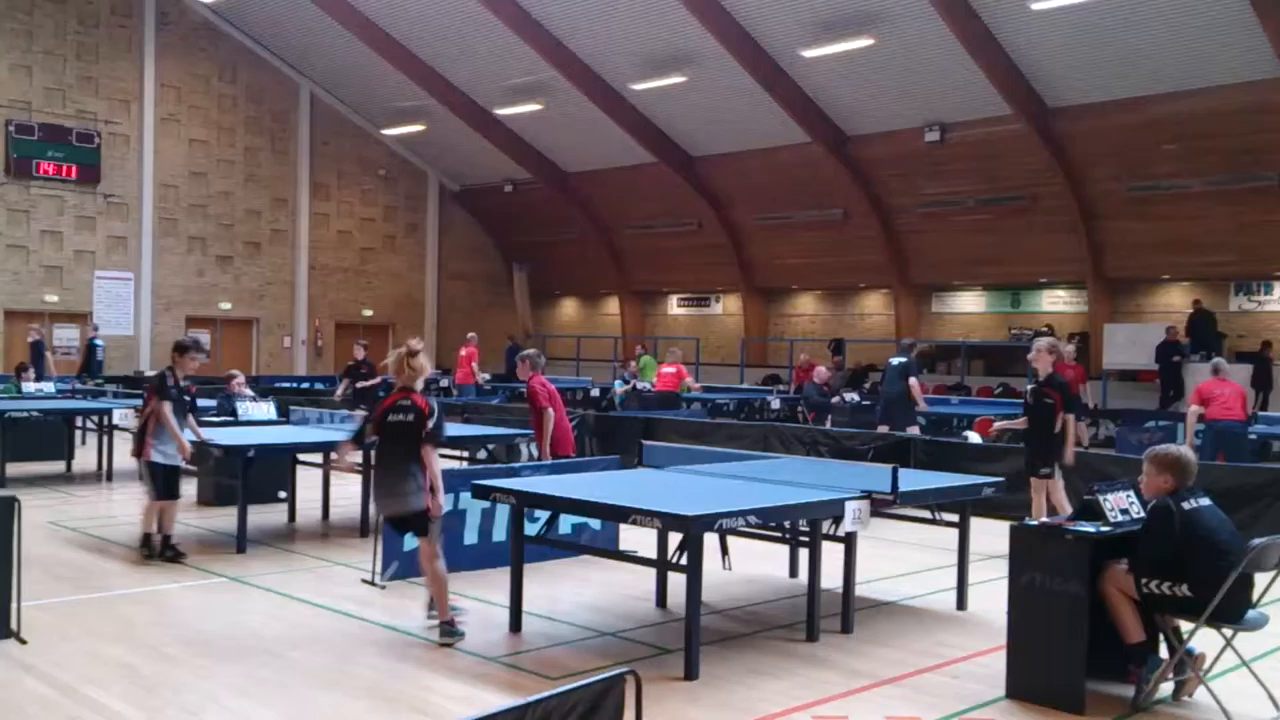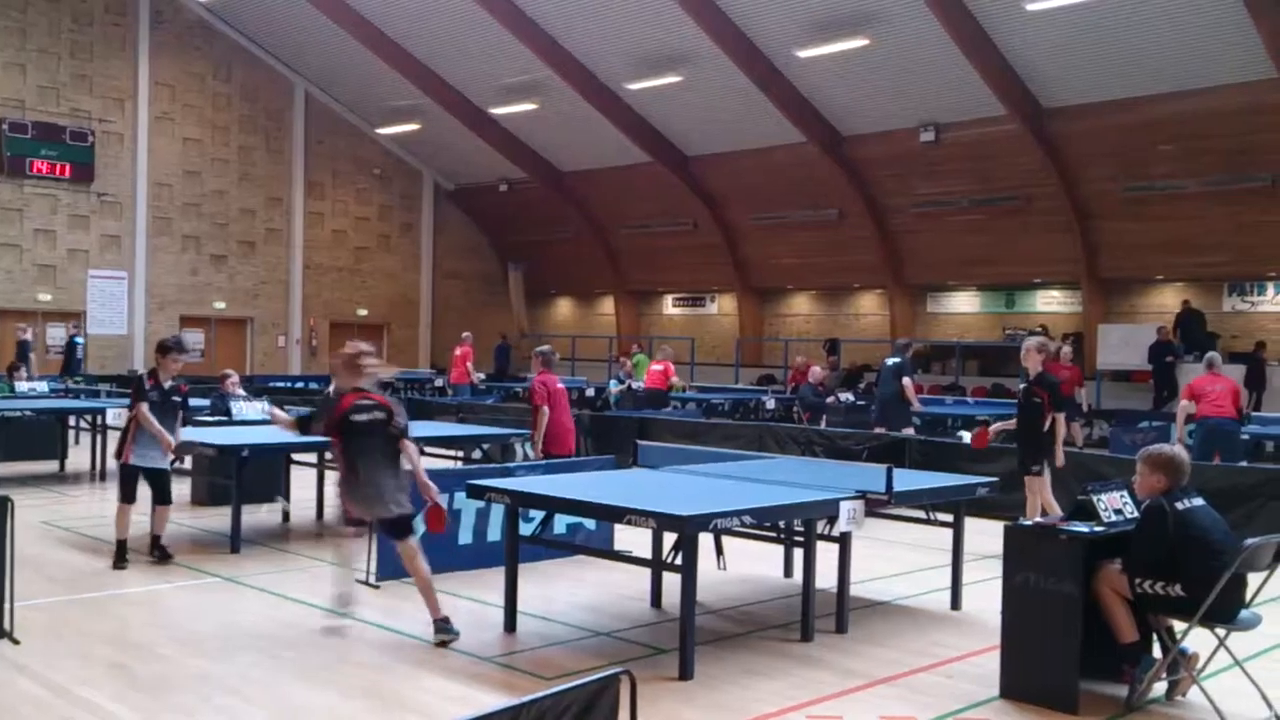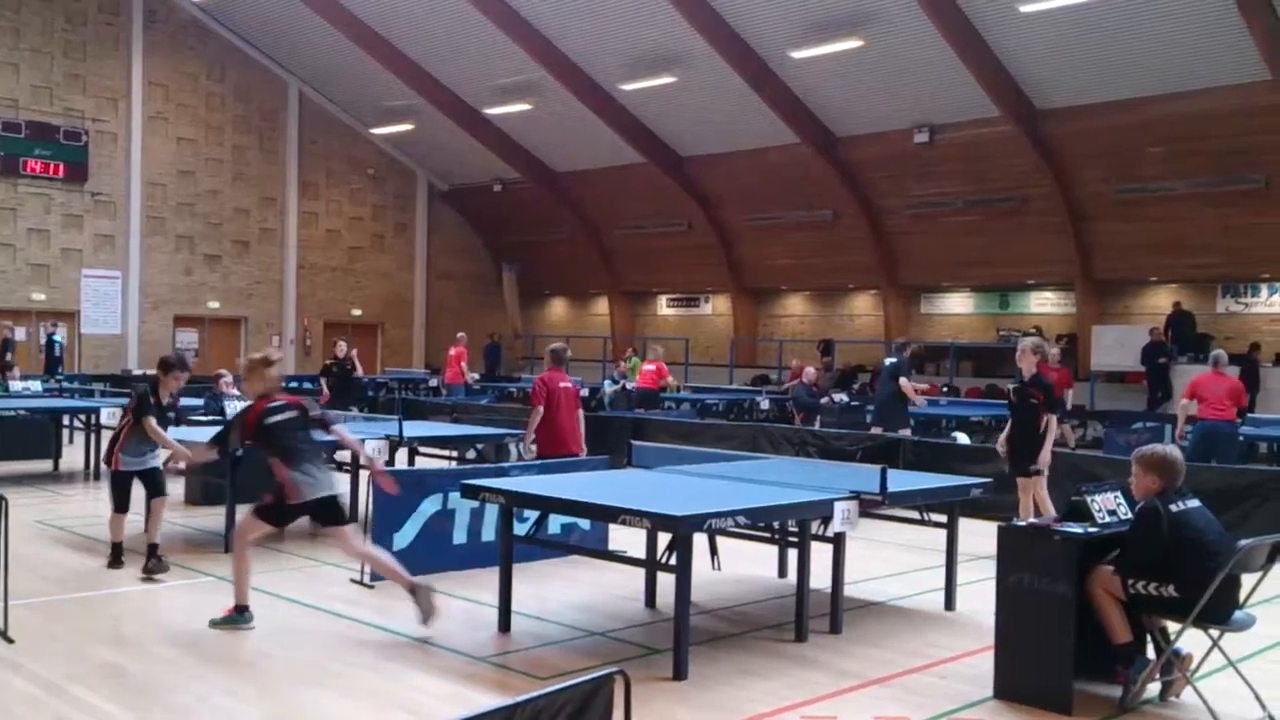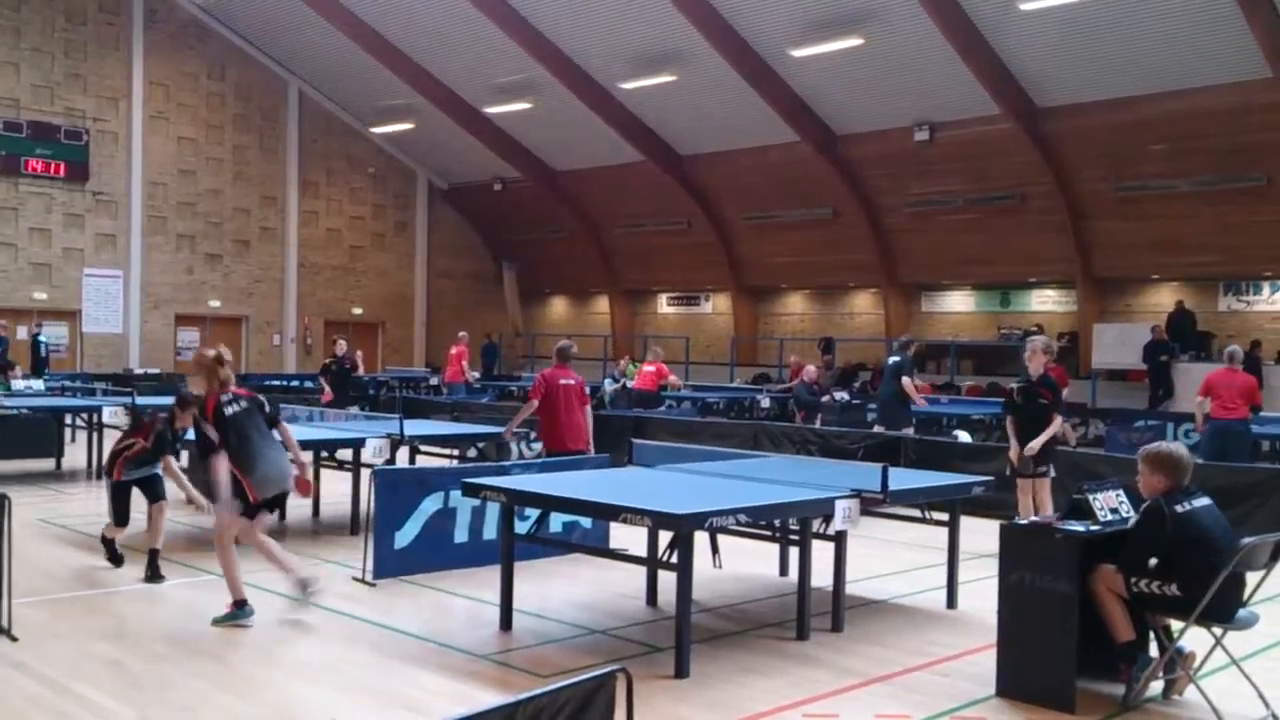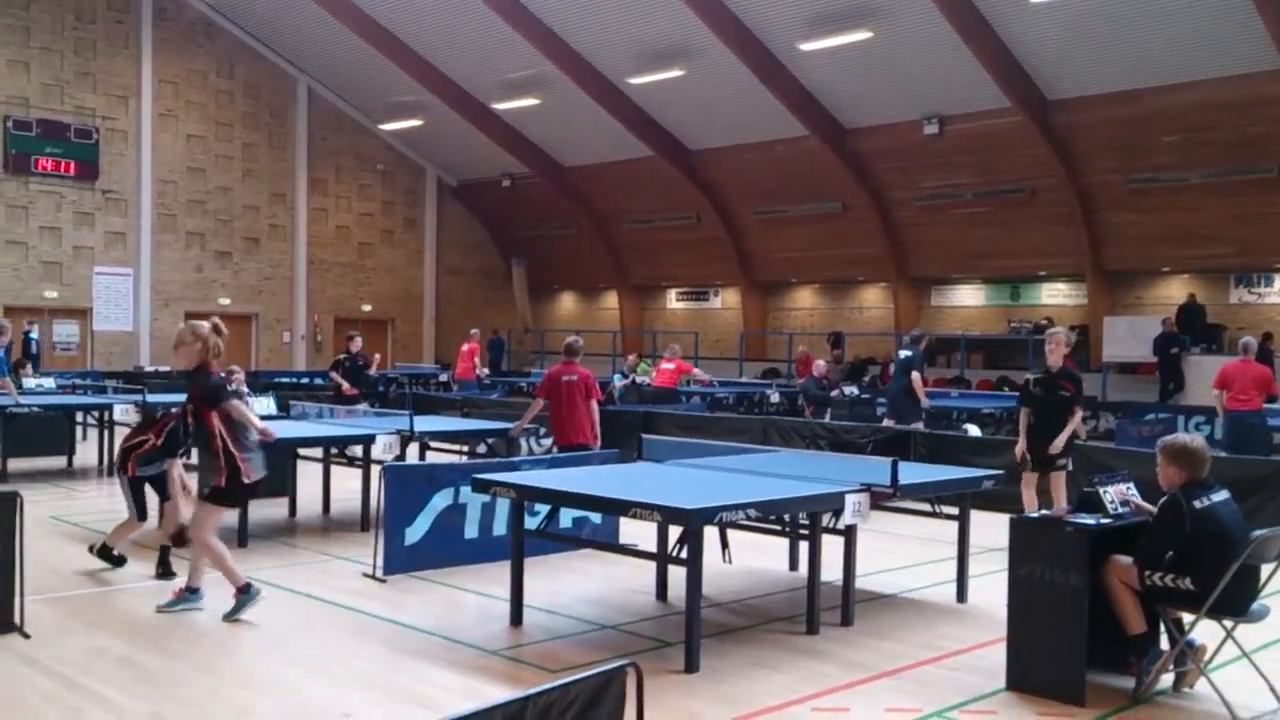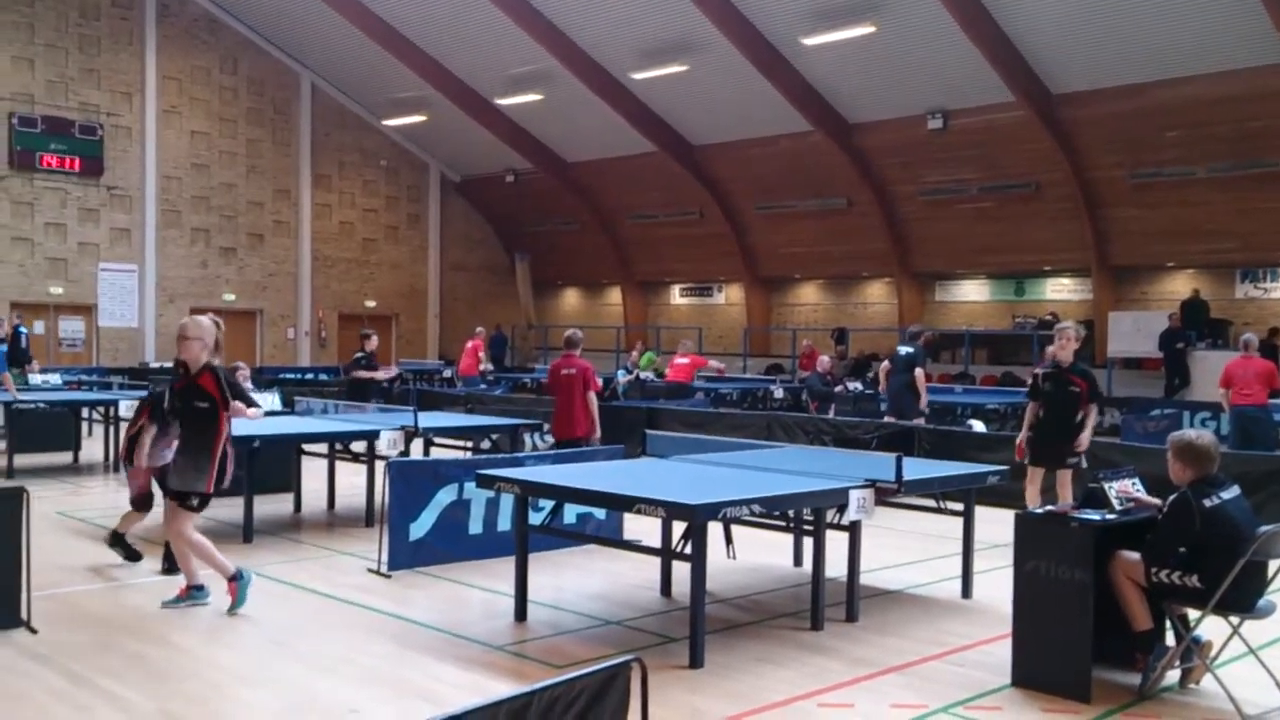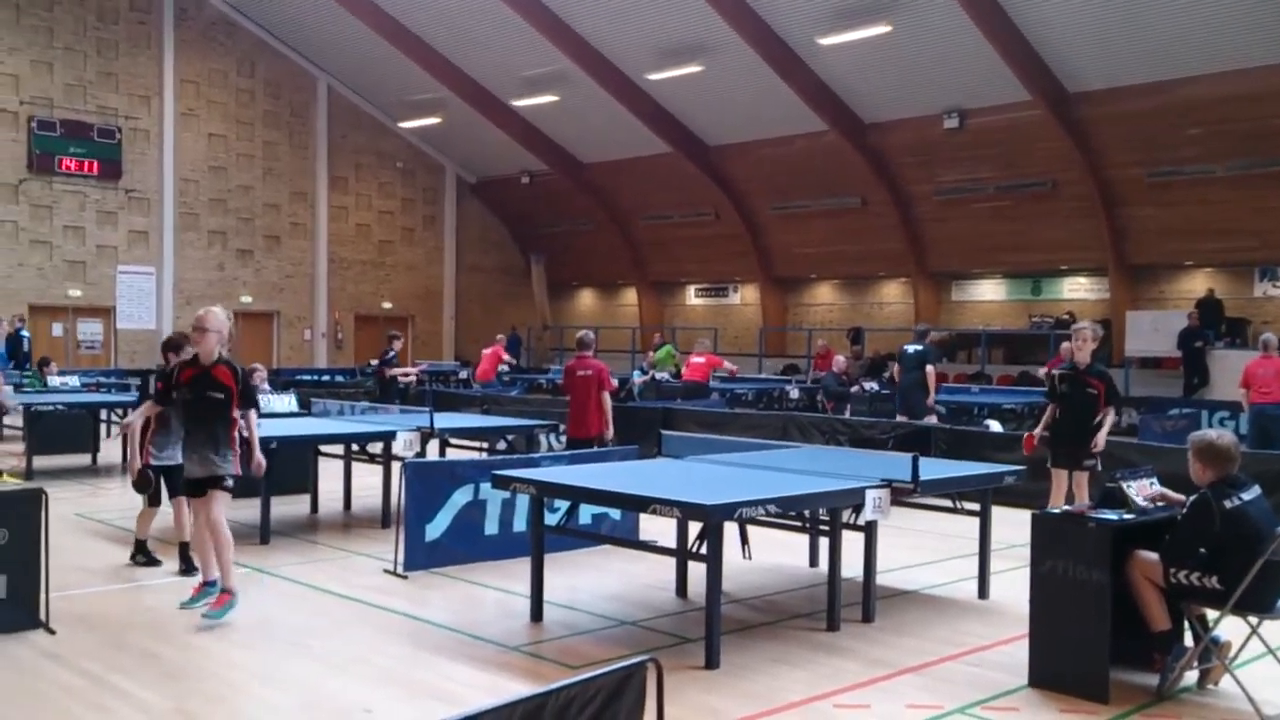
dt=0.2s
person 1, frame 1
left shoulder: (383, 406)
right shoulder: (428, 407)
left elbow: (354, 443)
right elbow: (429, 452)
left wrist: (341, 458)
right wrist: (439, 492)
left hip: (385, 493)
right hip: (412, 491)
left knee: (428, 542)
right knee: (434, 552)
left ankle: (436, 601)
right ankle: (447, 623)
person 1, frame 2
left shoulder: (334, 408)
right shoulder: (389, 405)
left elbow: (299, 426)
right elbow: (406, 445)
left wrist: (277, 415)
right wrist: (425, 482)
left hip: (358, 493)
right hip: (391, 491)
left knee: (348, 533)
right knee: (412, 555)
left ankle: (345, 592)
right ankle: (441, 622)
person 1, frame 3
left shoulder: (248, 416)
right shoulder: (299, 404)
left elbow: (212, 451)
right elbow: (337, 431)
left wrist: (194, 455)
right wrist: (371, 461)
left hip: (293, 488)
right hip: (322, 483)
left knee: (242, 536)
right knee: (356, 547)
left ankle: (240, 612)
right ankle: (414, 587)
person 1, frame 4
left shoulder: (205, 414)
right shoulder: (246, 396)
left elbow: (218, 458)
right elbow: (282, 428)
left wrist: (224, 503)
right wrist: (300, 459)
left hip: (256, 481)
right hip: (279, 473)
left knee: (223, 538)
right knee: (252, 534)
left ankle: (240, 607)
right ankle: (300, 581)
person 1, frame 5
left shoulder: (203, 379)
right shoulder: (205, 378)
left elbow: (232, 404)
left wrist: (256, 426)
left hip: (233, 467)
right hip: (225, 465)
left knee: (202, 533)
right knee: (198, 528)
left ankle: (245, 589)
right ankle: (191, 591)
person 1, frame 6
left shoulder: (220, 379)
right shoulder: (179, 381)
left elbow: (254, 410)
right elbow: (175, 423)
left wrist: (242, 411)
right wrist: (143, 452)
left hip: (208, 466)
right hip: (183, 465)
left knee: (182, 531)
right knee: (172, 527)
left ankle: (236, 577)
right ankle: (195, 587)
person 1, frame 7
left shoulder: (233, 373)
right shoulder: (181, 370)
left elbow: (250, 411)
right elbow: (159, 400)
left wrist: (256, 450)
right wrist: (136, 417)
left hip: (223, 456)
right hip: (194, 455)
left knee: (214, 517)
right knee: (200, 522)
left ankle: (228, 591)
right ankle: (210, 580)
person 2, frame 1
left shoulder: (1164, 508)
right shoulder: (1200, 501)
left elbow: (1140, 564)
left wrist: (1126, 564)
right wrist: (1132, 564)
left hip: (1209, 597)
right hip: (1235, 596)
left knee: (1111, 577)
right knee: (1153, 581)
left ankle: (1146, 665)
right ankle: (1182, 657)
person 2, frame 2
left shoulder: (1157, 508)
right shoulder: (1194, 501)
left elbow: (1134, 565)
left wrist: (1118, 564)
right wrist: (1127, 564)
left hip: (1202, 597)
right hip: (1228, 596)
left knee: (1104, 577)
right knee: (1147, 580)
left ankle: (1140, 664)
right ankle: (1175, 656)
person 2, frame 3
left shoulder: (1152, 510)
right shoulder: (1190, 502)
left elbow: (1127, 566)
left wrist: (1112, 564)
left hip: (1196, 598)
right hip: (1222, 597)
left knee: (1098, 578)
right knee: (1142, 581)
left ankle: (1133, 666)
right ankle: (1169, 657)
person 2, frame 4
left shoulder: (1158, 508)
right shoulder: (1200, 500)
left elbow: (1129, 564)
right wrist: (1142, 528)
left hip: (1199, 597)
right hip: (1227, 596)
left knee: (1101, 576)
right knee: (1149, 574)
left ankle: (1137, 663)
right ankle: (1172, 655)
person 2, frame 5
left shoulder: (1176, 502)
right shoulder: (1218, 492)
left elbow: (1145, 558)
right wrist: (1151, 511)
left hip: (1213, 591)
right hip: (1240, 589)
left knee: (1113, 567)
right knee: (1161, 570)
left ankle: (1148, 655)
right ankle: (1183, 648)
person 2, frame 6
left shoulder: (1186, 500)
right shoulder: (1228, 488)
left elbow: (1153, 554)
right wrist: (1155, 504)
left hip: (1220, 588)
right hip: (1247, 586)
left knee: (1120, 563)
right knee: (1170, 565)
left ankle: (1153, 651)
right ankle: (1189, 644)
person 2, frame 7
left shoulder: (1206, 501)
right shoulder: (1248, 488)
left elbow: (1172, 554)
right wrist: (1178, 500)
left hip: (1239, 589)
left knee: (1138, 562)
right knee: (1185, 567)
left ankle: (1172, 653)
right ankle: (1208, 645)
person 3, frame 1
left shoulder: (188, 388)
right shoulder: (164, 379)
right elbow: (165, 412)
left wrist: (201, 437)
right wrist: (181, 440)
left hip: (172, 450)
right hip: (152, 447)
left knee: (172, 498)
right knee: (157, 497)
left ankle: (166, 546)
right ankle: (146, 542)
person 3, frame 2
left shoulder: (181, 388)
right shoulder: (144, 381)
right elbow: (143, 413)
left wrist: (175, 441)
right wrist: (164, 436)
left hip: (160, 454)
right hip: (133, 450)
left knee: (164, 503)
right knee: (127, 501)
left ankle: (156, 545)
right ankle: (120, 551)
person 3, frame 3
left shoulder: (175, 401)
right shoulder: (144, 395)
right elbow: (152, 428)
left wrist: (167, 452)
right wrist: (179, 450)
left hip: (149, 456)
right hip: (123, 456)
left knee: (160, 500)
right knee: (120, 511)
left ankle: (153, 556)
right ankle: (115, 551)
person 3, frame 4
left shoulder: (180, 429)
right shoulder: (160, 428)
right elbow: (170, 467)
right wrist: (195, 496)
left hip: (149, 467)
right hip: (122, 467)
left knee: (159, 506)
right knee: (120, 524)
left ankle: (152, 564)
right ankle: (108, 537)
person 3, frame 5
left shoulder: (182, 421)
right shoulder: (175, 426)
right elbow: (172, 471)
left hip: (157, 461)
right hip: (133, 463)
left knee: (172, 505)
right knee: (139, 518)
left ankle: (164, 560)
right ankle: (102, 549)
person 3, frame 6
right shoulder: (164, 398)
right wrist: (141, 468)
left hip: (163, 452)
right hip: (142, 455)
right knee: (144, 507)
left ankle: (170, 555)
right ankle: (116, 535)
person 3, frame 7
right shoulder: (153, 383)
right elbow: (136, 421)
right wrist: (134, 457)
left hip: (177, 454)
right hip: (151, 454)
left knee: (181, 501)
right knee: (152, 505)
left ankle: (185, 556)
right ankle: (139, 550)
person 4, frame 1
left shoulder: (1061, 385)
right shoulder: (1032, 387)
left elbow: (1069, 419)
left wrist: (1069, 449)
right wrist: (1003, 425)
left hip: (1051, 447)
right hip: (1033, 447)
left knee: (1056, 494)
right knee: (1036, 492)
person 4, frame 2
left shoulder: (1050, 384)
right shoulder: (1024, 386)
left elbow: (1059, 418)
left wrist: (1058, 448)
right wrist: (1000, 426)
left hip: (1042, 445)
right hip: (1025, 445)
left knee: (1043, 492)
right knee: (1031, 492)
person 4, frame 3
left shoulder: (1045, 385)
right shoulder: (1015, 387)
left elbow: (1052, 420)
left wrist: (1047, 449)
right wrist: (1004, 435)
left hip: (1037, 449)
right hip: (1017, 447)
left knee: (1040, 492)
right knee: (1023, 492)
person 4, frame 4
left shoulder: (1052, 386)
right shoulder: (1017, 386)
left elbow: (1057, 420)
right elbow: (1010, 418)
left wrist: (1039, 441)
right wrist: (1013, 443)
left hip: (1042, 447)
right hip: (1020, 448)
left knee: (1042, 493)
right knee: (1024, 492)
person 4, frame 5
left shoulder: (1073, 378)
right shoulder: (1033, 378)
left elbow: (1078, 412)
right elbow: (1025, 410)
left wrist: (1063, 437)
right wrist: (1021, 439)
left hip: (1059, 443)
right hip: (1035, 439)
left knee: (1058, 488)
right knee: (1027, 486)
person 4, frame 6
left shoulder: (1084, 374)
right shoulder: (1042, 372)
left elbow: (1092, 407)
right elbow: (1033, 404)
left wrist: (1087, 432)
right wrist: (1025, 430)
left hip: (1069, 437)
right hip: (1043, 435)
left knee: (1063, 485)
right knee: (1031, 484)
person 4, frame 7
left shoulder: (1101, 375)
right shoulder: (1059, 373)
left elbow: (1110, 410)
left wrist: (1103, 433)
right wrist: (1041, 427)
left hip: (1086, 440)
right hip: (1060, 436)
left knee: (1080, 486)
right knee: (1059, 487)
